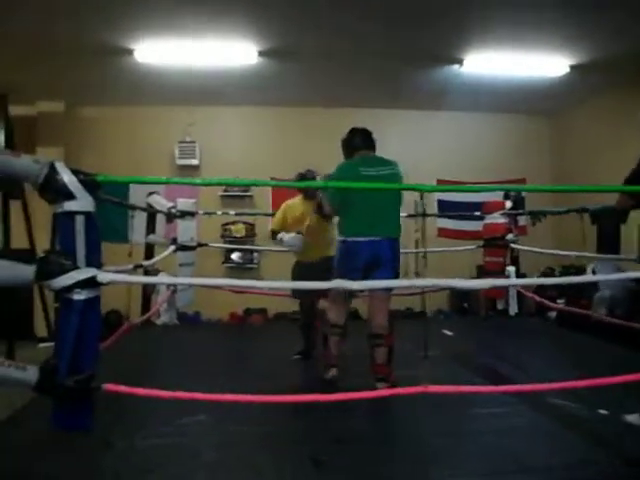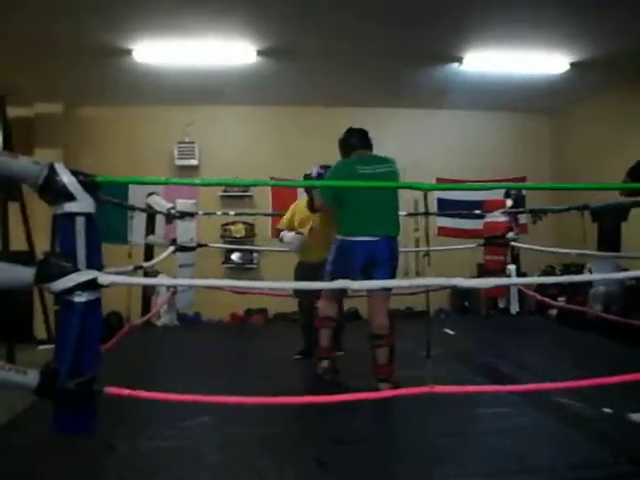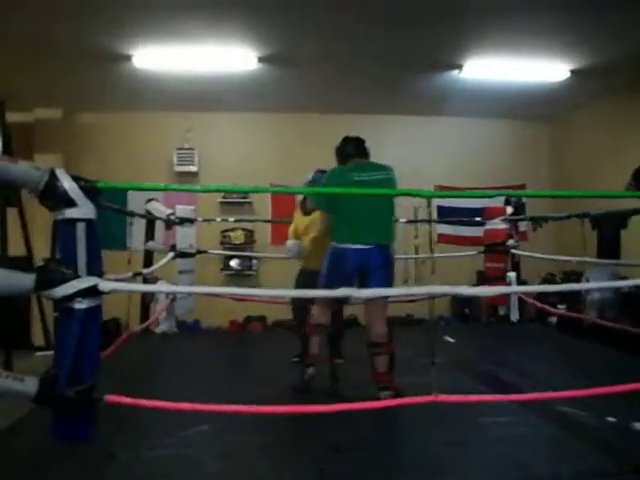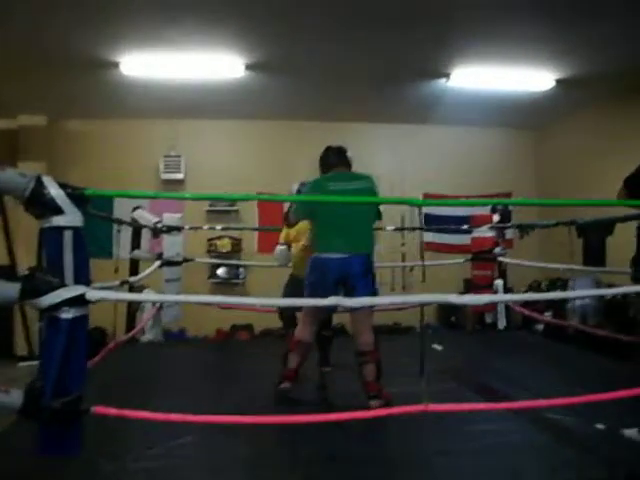
dt=0.1s
person 1, frame 1
left shoulder: (345, 170)
right shoulder: (393, 168)
left elbow: (328, 209)
left wrist: (325, 192)
left hip: (354, 244)
right hip: (388, 244)
left knee: (337, 302)
right knee: (380, 310)
left ankle: (332, 363)
right ankle: (382, 376)
person 1, frame 2
left shoulder: (342, 168)
right shoulder: (391, 166)
left elbow: (320, 203)
left hip: (351, 243)
right hip: (385, 243)
left knee: (329, 298)
right knee: (379, 310)
left ankle: (325, 357)
right ankle: (384, 376)
person 1, frame 3
left shoulder: (337, 175)
right shoulder: (388, 173)
left elbow: (312, 207)
left hip: (344, 251)
right hip: (379, 251)
left knee: (323, 305)
right knee: (377, 318)
left ankle: (311, 364)
right ankle: (385, 384)
person 1, frame 4
left shoulder: (316, 186)
right shoulder: (368, 183)
left elbow: (294, 217)
left wrist: (299, 195)
left hip: (324, 261)
right hip: (359, 261)
left knee: (308, 321)
right knee: (363, 329)
left ankle: (287, 380)
right ankle: (374, 393)
person 2, frame 1
right shoulder: (289, 206)
left elbow: (326, 214)
right elbow: (274, 232)
right wrist: (285, 238)
left hip: (328, 259)
right hip: (304, 263)
right knee: (306, 305)
right ankle: (308, 346)
person 2, frame 2
right shoulder: (296, 206)
right elbow: (282, 230)
right wrist: (288, 237)
left hip: (329, 262)
right hip: (305, 263)
right knee: (305, 304)
left ankle: (336, 343)
right ankle: (309, 346)
person 2, frame 3
right shoulder: (301, 212)
right elbow: (292, 236)
right wrist: (292, 244)
right hip: (308, 269)
left knee: (334, 311)
right knee: (299, 309)
left ankle: (335, 351)
right ankle: (305, 349)
person 2, frame 4
right shoulder: (294, 220)
right elbow: (283, 242)
right wrist: (281, 249)
right hip: (298, 275)
left knee: (323, 319)
right knee: (285, 312)
left ankle: (324, 359)
